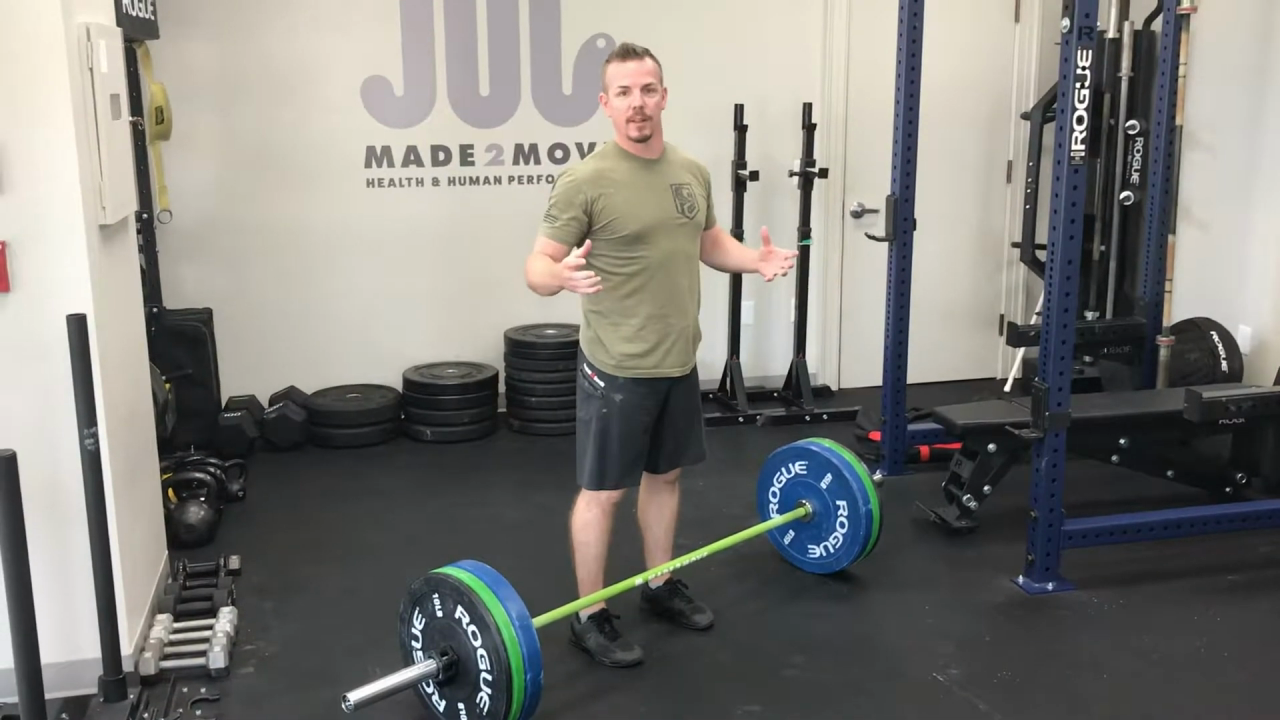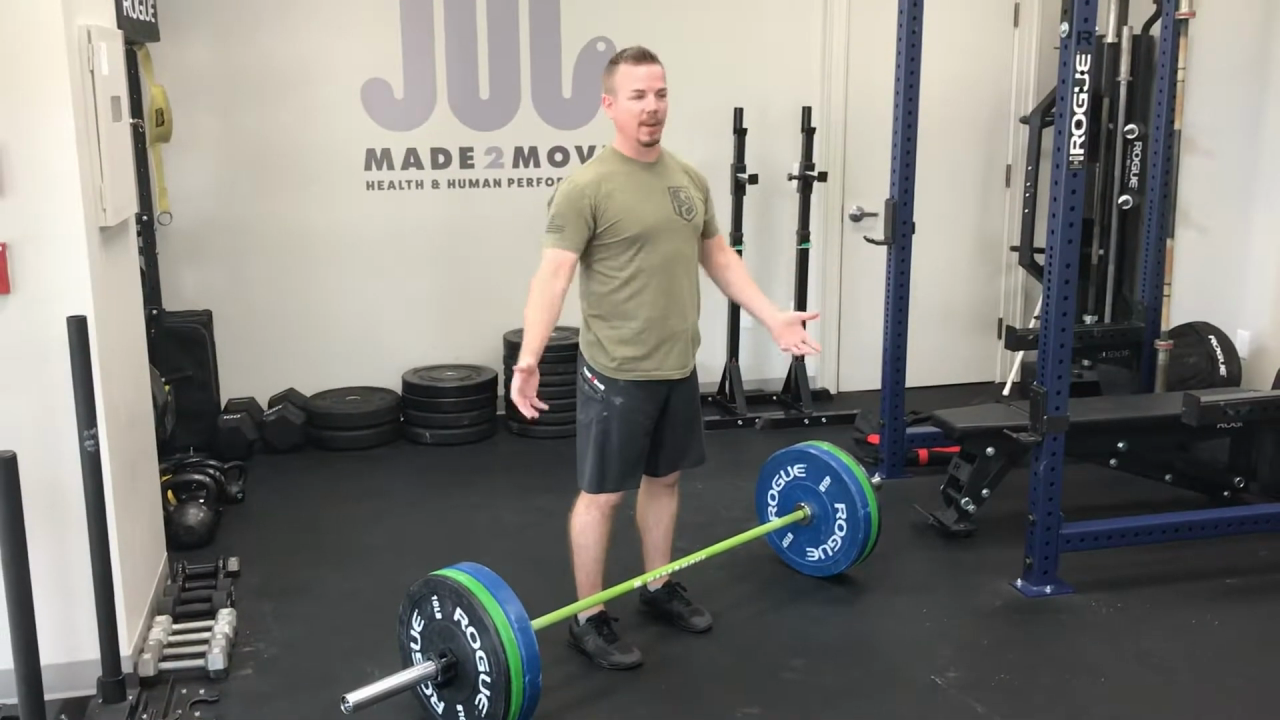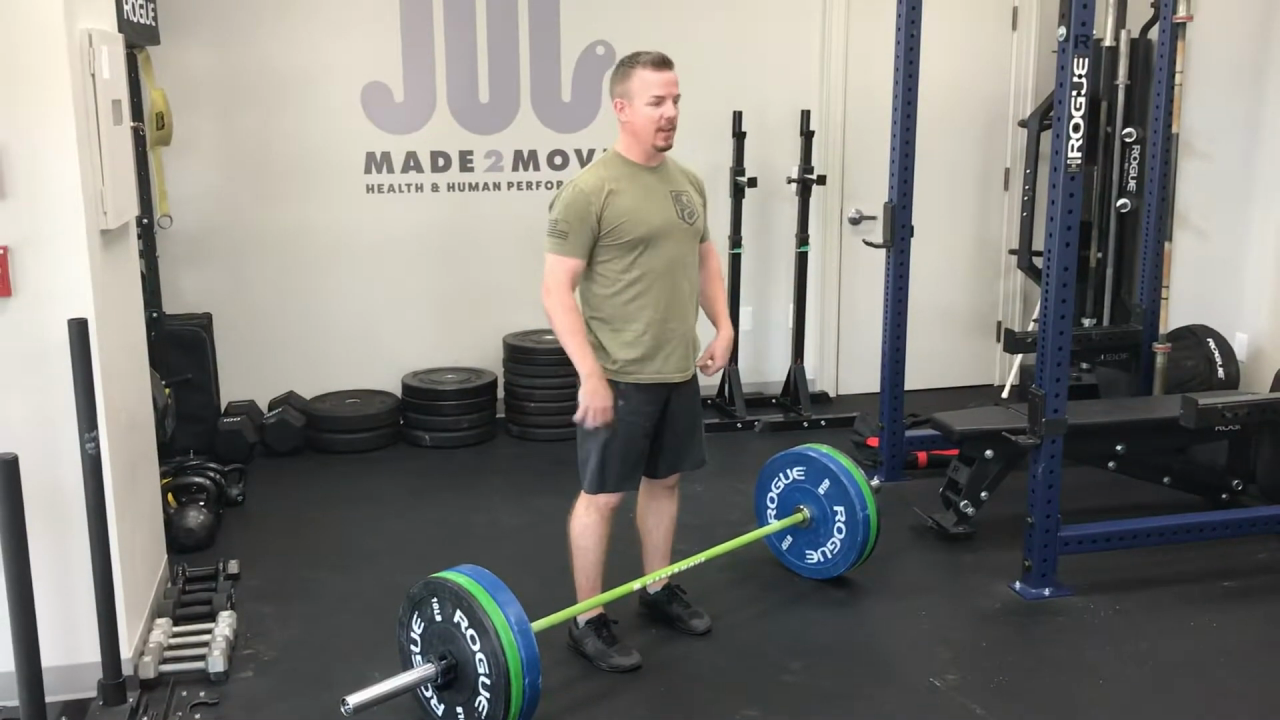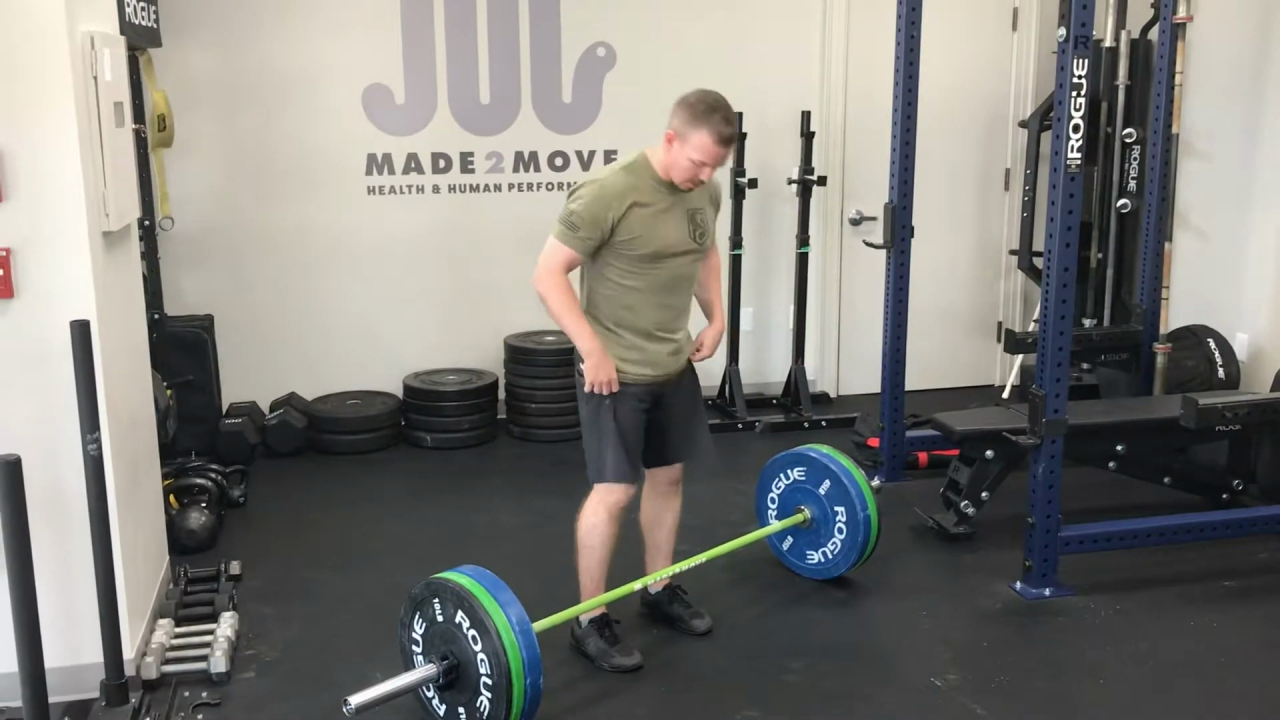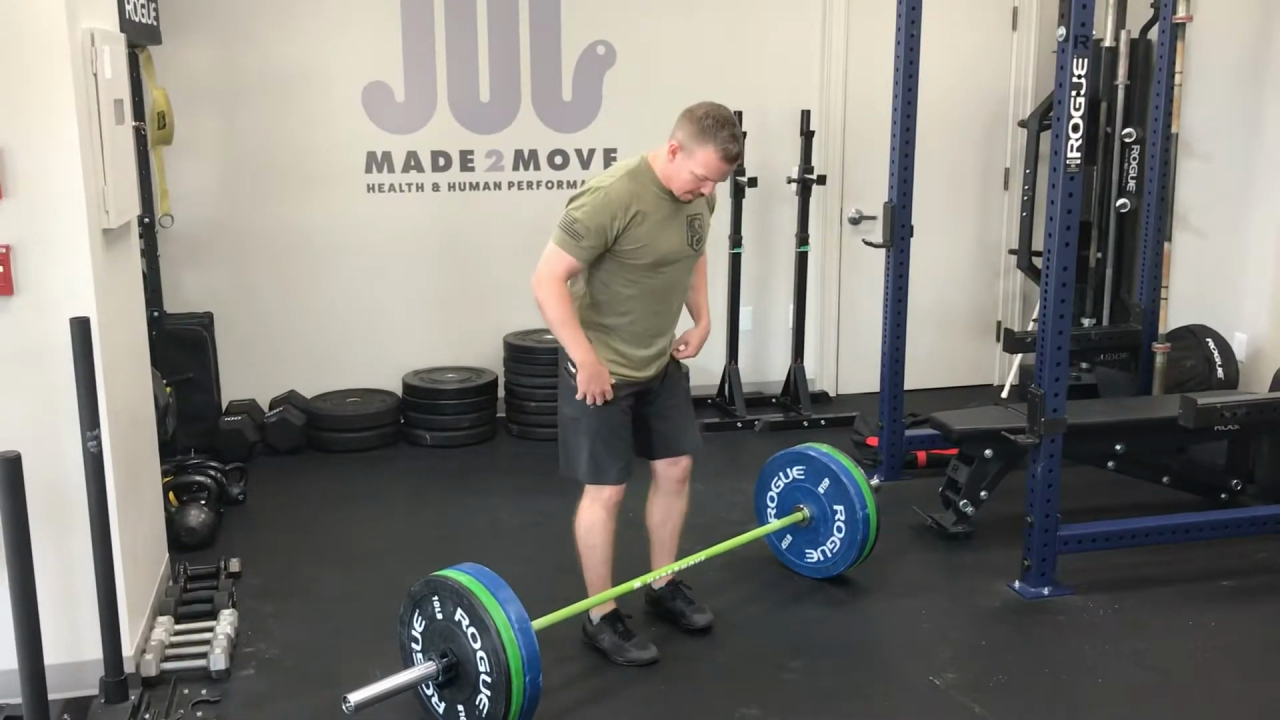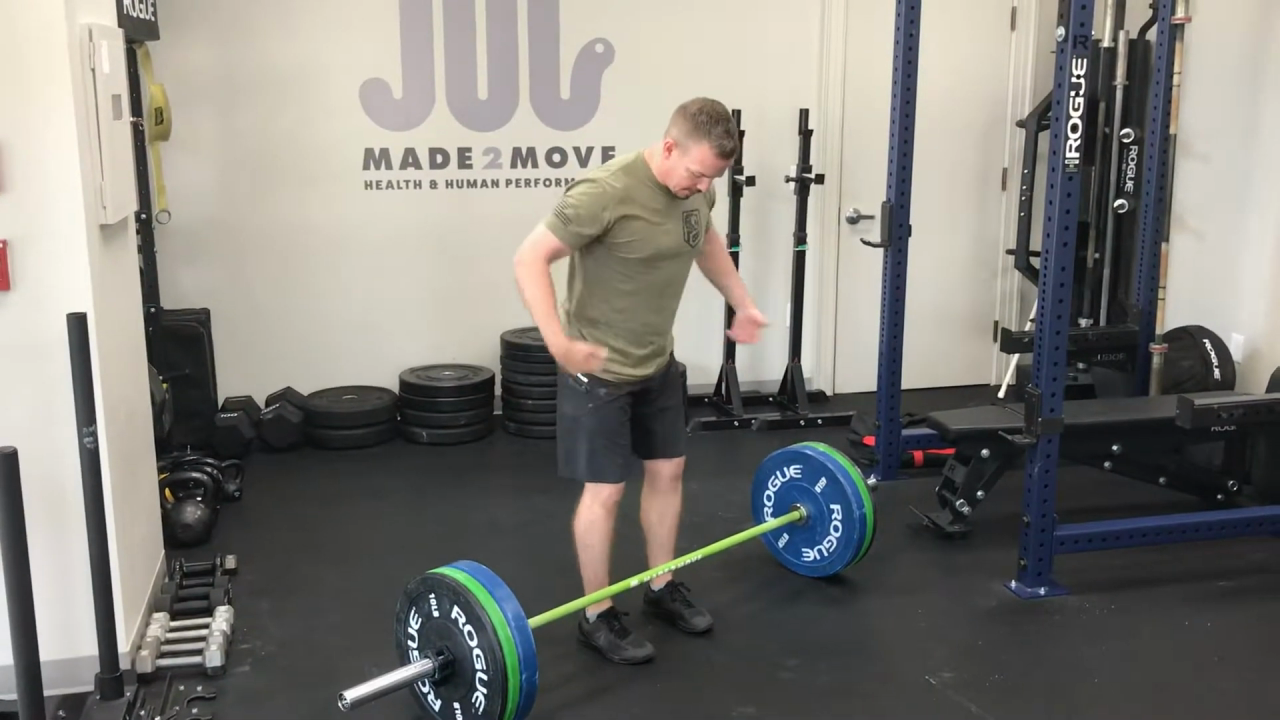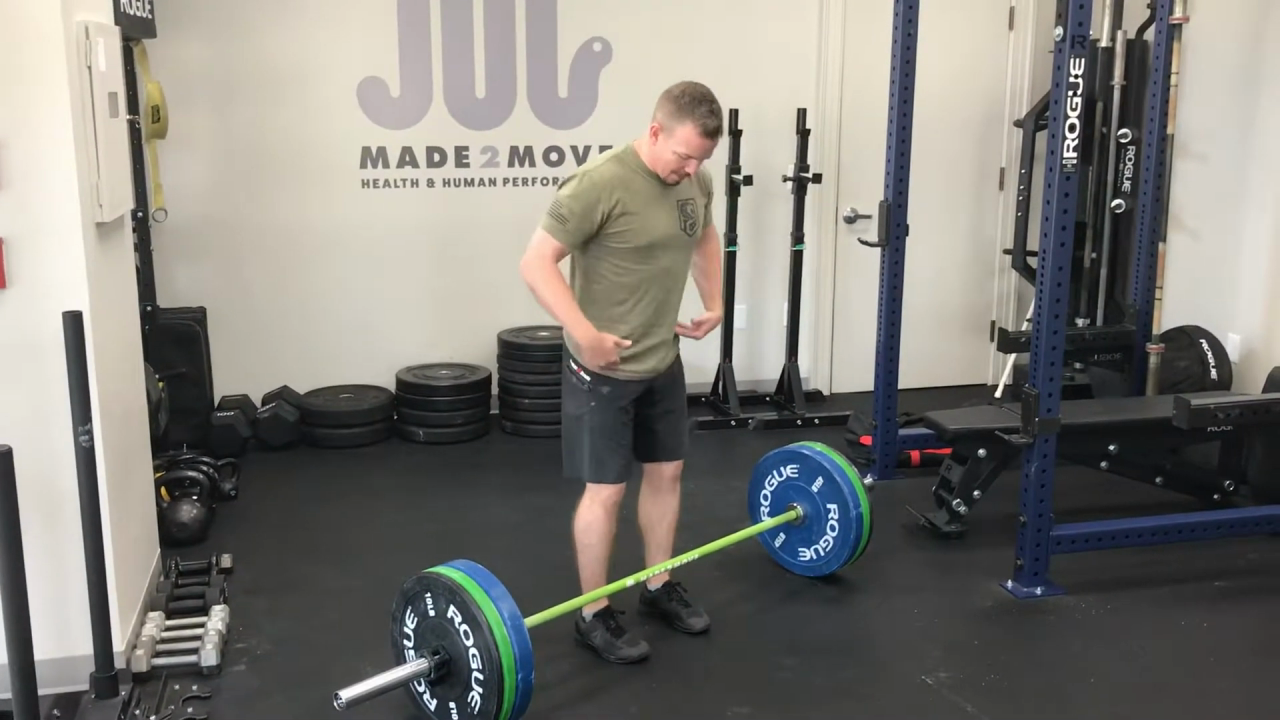
dt=0.4s
person 1, frame 1
left shoulder: (692, 172)
right shoulder: (586, 181)
left elbow: (708, 240)
right elbow: (538, 263)
left wrist: (753, 259)
right wrist: (563, 274)
left hip: (679, 361)
right hip: (617, 368)
left knee: (666, 474)
right knee: (603, 490)
left ankle: (661, 584)
right ankle: (590, 615)
person 1, frame 2
left shoulder: (688, 178)
right shoulder: (586, 187)
left elbow: (716, 254)
right elbow: (551, 277)
left wrist: (772, 316)
right wrist: (529, 358)
left hip: (678, 366)
right hip: (617, 373)
left knee: (665, 478)
right knee: (602, 494)
left ankle: (658, 586)
right ankle: (588, 618)
person 1, frame 3
left shoulder: (687, 180)
right shoulder: (589, 191)
left elbow: (705, 258)
right elbow: (557, 290)
left wrist: (723, 327)
right wrist: (590, 375)
left hip: (678, 371)
right hip: (621, 377)
left knee: (665, 481)
right knee: (602, 496)
left ankle: (657, 589)
right ankle: (587, 621)
person 1, frame 4
left shoulder: (706, 193)
right shoulder: (609, 192)
right elbow: (549, 274)
left wrist: (716, 321)
right wrist: (593, 350)
left hip: (673, 365)
right hip: (617, 371)
left knee: (667, 477)
right knee: (614, 491)
left ankle: (660, 588)
right ankle: (590, 621)
person 1, frame 5
left shoulder: (698, 195)
right shoulder: (610, 198)
right elbow: (548, 280)
left wrist: (702, 321)
right wrist: (587, 360)
left hip: (660, 362)
right hip: (603, 371)
left knee: (676, 470)
right knee: (606, 491)
left ankle: (663, 584)
right ankle: (601, 617)
person 1, frame 6
left shoulder: (697, 191)
right shoulder: (606, 192)
right elbow: (531, 258)
left wrist: (743, 304)
right wrist: (557, 341)
left hip: (658, 362)
right hip: (599, 369)
left knee: (667, 471)
right knee: (605, 489)
left ankle: (662, 586)
right ankle: (596, 615)
person 1, frame 7
left shoulder: (695, 181)
right shoulder: (600, 183)
right elbow: (537, 262)
left wrist: (713, 303)
right wrist: (585, 335)
left hip: (663, 362)
right hip: (604, 368)
left knee: (666, 474)
right knee: (605, 490)
left ankle: (659, 587)
right ankle: (593, 614)
